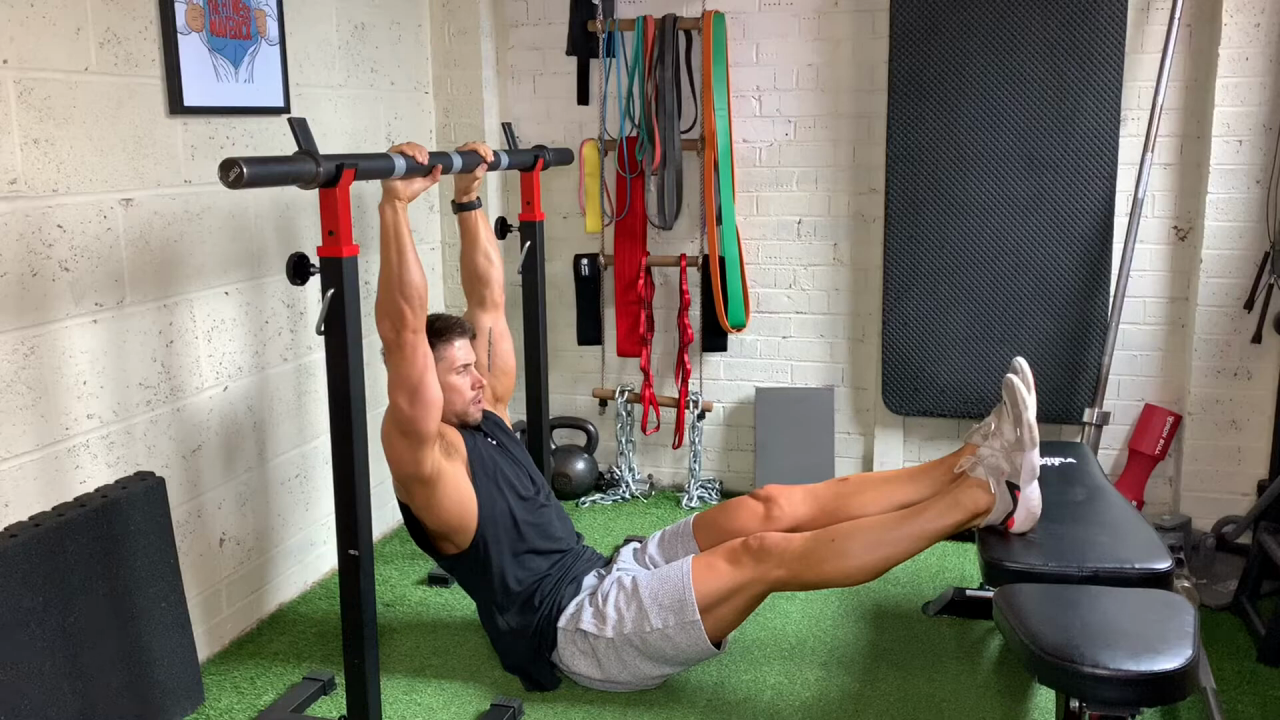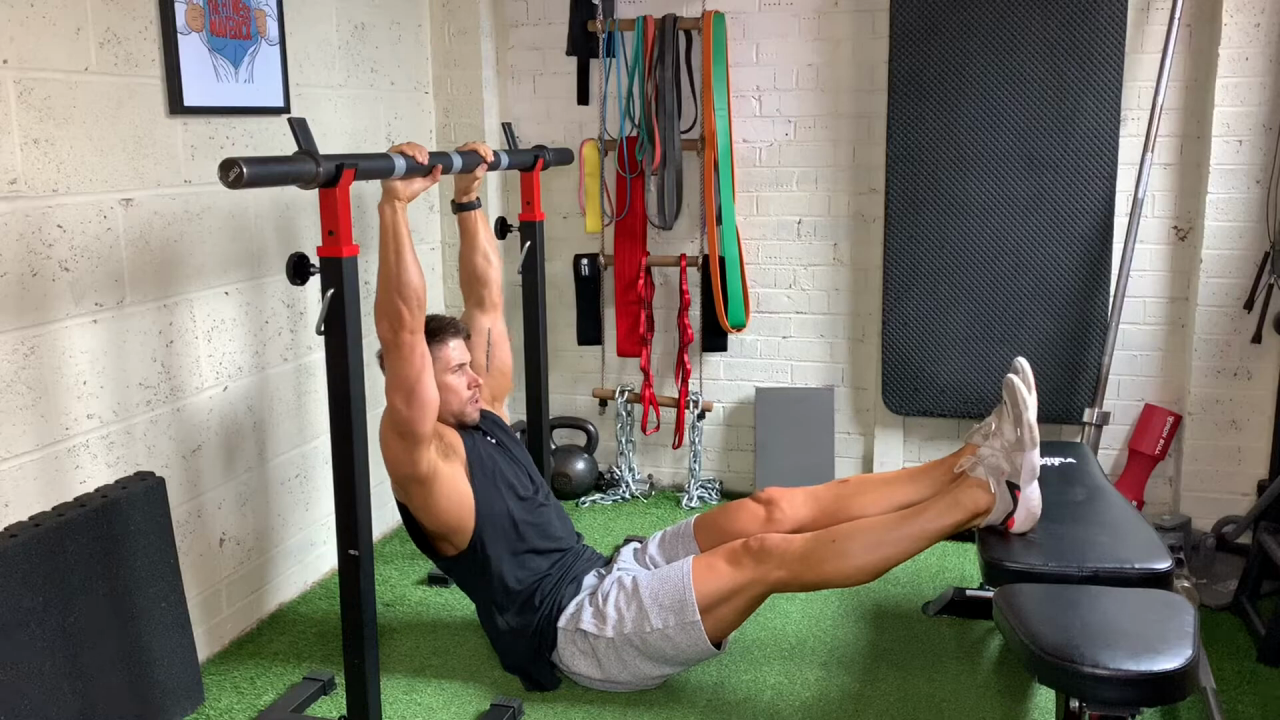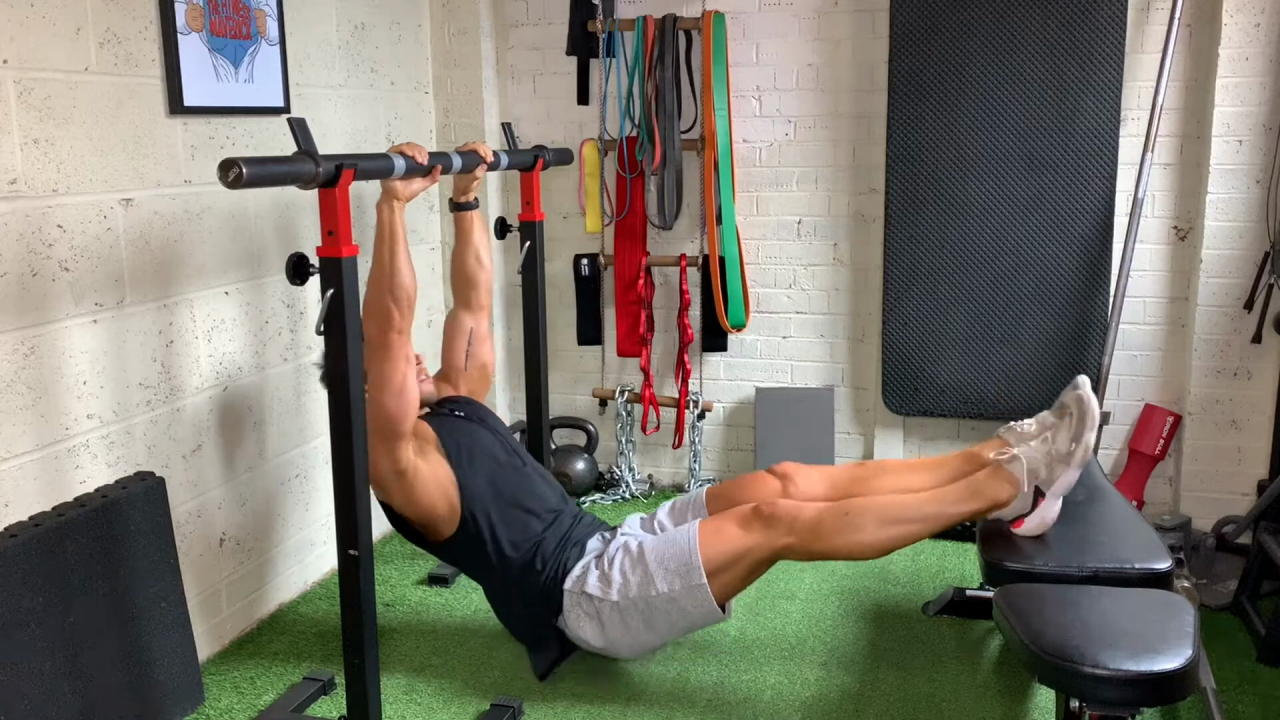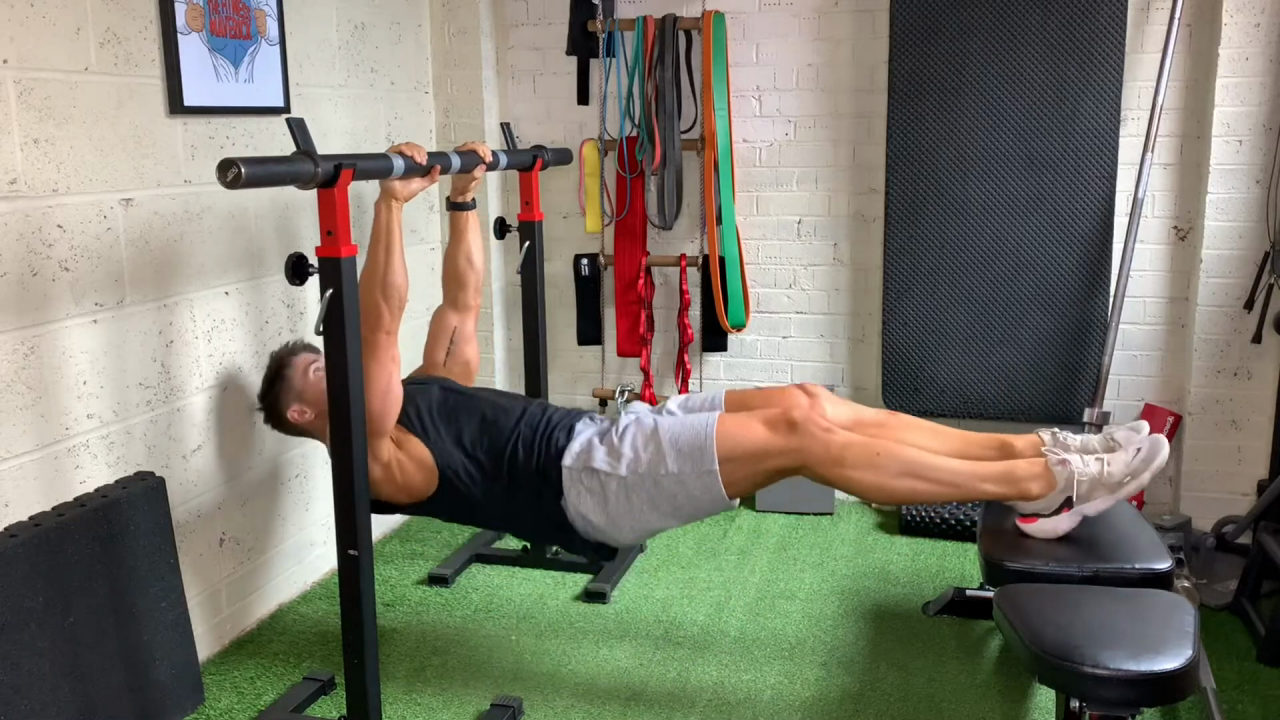
dt=0.4s
person 1, frame 1
left shoulder: (484, 416)
right shoulder: (423, 454)
left elbow: (487, 307)
right elbow: (402, 334)
left wrist: (468, 198)
right wrist: (395, 204)
left hip: (602, 581)
right hip: (577, 630)
left knee: (769, 508)
right knee: (765, 553)
left ankle: (972, 464)
right ankle: (987, 494)
person 1, frame 2
left shoulder: (479, 416)
right shoulder: (422, 455)
left elbow: (484, 309)
right elbow: (400, 333)
left wrist: (468, 200)
right wrist: (394, 204)
left hip: (605, 581)
right hip: (580, 628)
left knee: (771, 509)
right knee: (765, 554)
left ankle: (973, 464)
right ankle: (990, 494)
person 1, frame 3
left shoulder: (451, 404)
right shoulder: (396, 457)
left elbow: (471, 309)
right elbow: (387, 331)
left wrist: (465, 201)
right wrist: (391, 204)
left hip: (610, 552)
right hip: (587, 592)
left knee: (783, 483)
right knee: (771, 516)
left ankle: (1000, 458)
right ankle: (1011, 490)
person 1, frame 4
left shoulder: (423, 396)
right shoulder: (375, 458)
left elbow: (460, 306)
right elbow: (380, 326)
left wrist: (464, 199)
right wrist: (389, 204)
left hip: (606, 441)
right hip: (592, 471)
left knee: (812, 408)
right knee: (797, 432)
left ankle: (1033, 452)
right ankle: (1046, 487)
